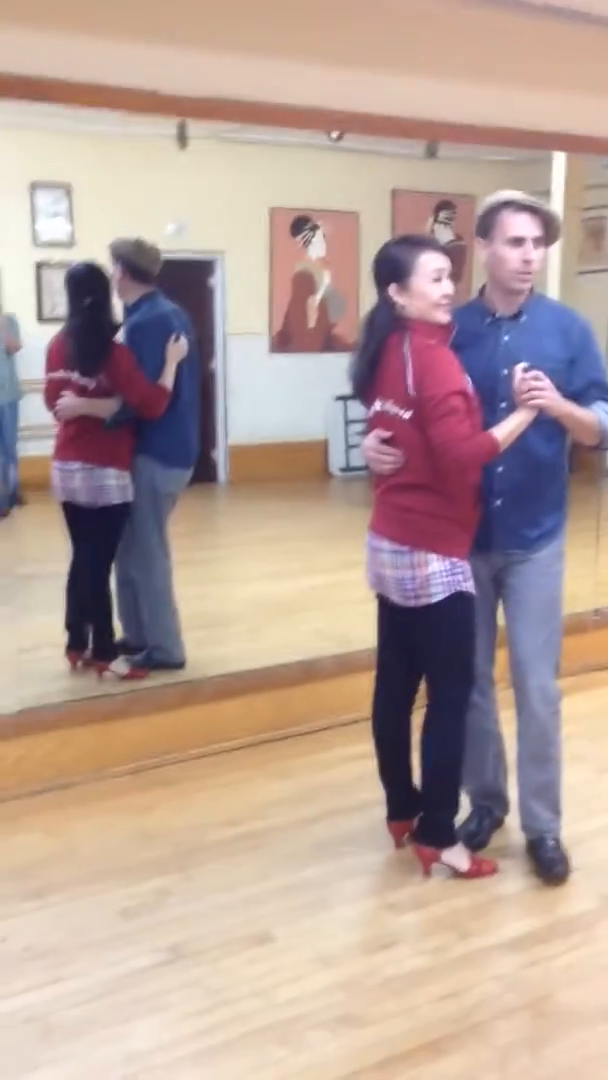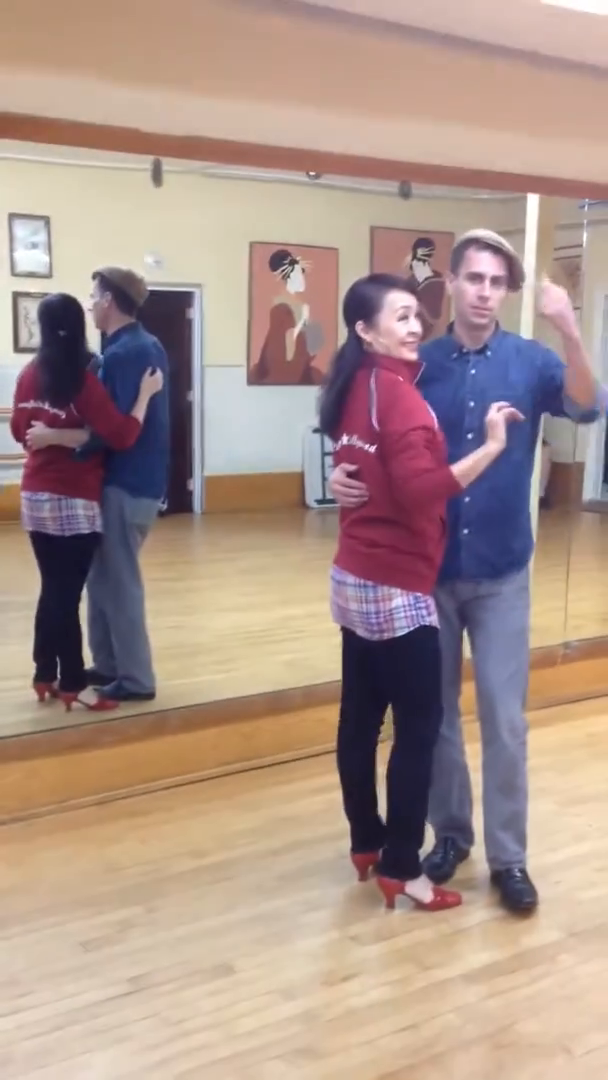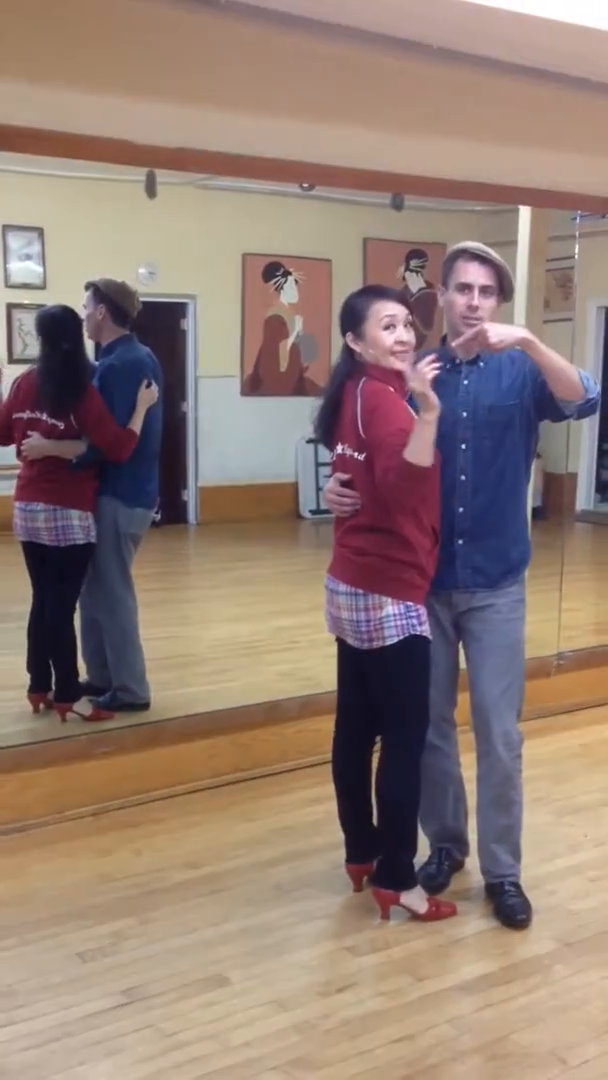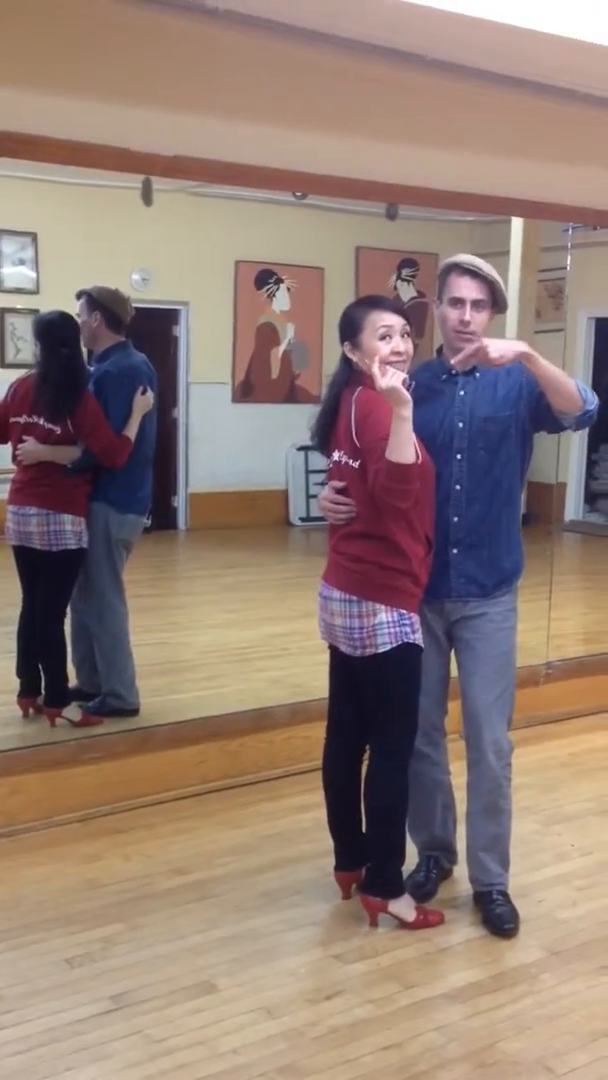
dt=0.5s
person 1, frame 1
right shoulder: (447, 330)
right wrist: (378, 442)
left hip: (535, 538)
left knee: (536, 685)
right knee: (468, 680)
left ankle: (542, 824)
right ankle: (485, 801)
person 1, frame 2
left shoulder: (531, 360)
right shoulder: (417, 365)
left elbow: (585, 408)
left wrist: (569, 334)
right wrist: (345, 478)
left hip: (501, 571)
left knee: (504, 719)
right knee: (434, 713)
left ankle: (509, 856)
right ankle: (450, 832)
person 1, frame 3
left shoulder: (521, 372)
left elbow: (581, 400)
left wrist: (525, 340)
right wrist: (342, 488)
left hip: (496, 582)
right hip: (422, 579)
left knee: (499, 732)
right knee: (428, 724)
left ankle: (503, 868)
right ankle: (445, 843)
person 1, frame 4
left shoulder: (517, 386)
right shoulder: (408, 387)
left elbow: (580, 412)
left wrist: (525, 355)
right wrist: (336, 496)
left hip: (488, 592)
right hip: (415, 589)
left knee: (490, 741)
right knee: (420, 732)
left ankle: (490, 877)
right ankle: (433, 851)
person 2, frame 1
left shoulder: (385, 353)
right shoulder: (432, 356)
right elbow: (461, 454)
right wrist: (524, 413)
left hip: (390, 544)
right hip: (432, 553)
left knee: (396, 683)
right knee: (450, 694)
left ankle: (401, 810)
right ankle: (436, 835)
person 2, frame 2
left shoulder: (354, 387)
right shoulder: (397, 392)
right elbow: (420, 489)
right wrist: (491, 447)
left hip: (355, 577)
right hip: (395, 585)
left knee: (361, 717)
right knee: (419, 726)
left ankle: (366, 843)
right ankle: (400, 867)
person 2, frame 3
left shoulder: (353, 394)
right shoulder: (383, 398)
right elbow: (404, 488)
right wrist: (426, 412)
left hip: (352, 585)
right hip: (388, 592)
left knee: (357, 727)
right knee: (404, 738)
left ankle: (361, 853)
right ankle: (395, 879)
person 2, frame 4
left shoulder: (351, 403)
right shoulder: (375, 407)
right elbow: (397, 493)
right wrist: (402, 410)
left hip: (345, 593)
right hip: (381, 601)
left knee: (347, 735)
right knee: (393, 747)
left ankle: (349, 861)
right ankle: (383, 886)
person 3, frame 1
left shoulder: (145, 322)
right shoulder: (168, 312)
left wrist: (83, 406)
right wrist: (93, 402)
left hip: (155, 451)
right hip: (170, 445)
left knee: (146, 550)
right knee: (136, 545)
left ankle: (164, 648)
right ankle: (139, 634)
person 3, frame 2
left shoulder: (124, 353)
right shoulder: (143, 345)
left wrist: (54, 436)
left hip: (127, 482)
right hip: (136, 477)
left knee: (118, 581)
right knee: (105, 577)
left ankle: (135, 679)
right ankle: (108, 665)
person 3, frame 3
left shoulder: (121, 365)
right shoulder: (133, 358)
left wrist: (49, 447)
left hip: (120, 494)
right hip: (121, 489)
left knee: (111, 593)
right knee: (96, 589)
left ankle: (130, 689)
right ankle: (102, 677)
person 3, frame 4
left shoulder: (118, 370)
right shoulder: (124, 365)
left wrist: (44, 452)
left hip: (113, 499)
right hip: (111, 494)
left knee: (102, 598)
right knee: (87, 593)
left ankle: (119, 695)
right ankle: (91, 682)
person 4, frame 1
left shoulder: (58, 346)
right shoulder: (111, 352)
right elbow: (152, 405)
right wrist: (172, 361)
left hip: (66, 468)
right hip: (105, 473)
left knee: (82, 560)
right knee: (99, 565)
left ankle: (76, 644)
right ankle: (103, 653)
person 4, frame 2
left shoulder: (30, 374)
right shoulder: (83, 381)
right elbow: (122, 436)
right wrist: (146, 394)
left hip: (35, 497)
right hip: (74, 502)
left knee: (51, 590)
right knee: (68, 594)
left ankle: (45, 675)
right ankle: (72, 683)
person 4, frame 3
right shoulder: (81, 392)
right elbow: (119, 448)
right wrist: (142, 407)
right hip: (69, 513)
left knee: (42, 601)
right knee: (62, 606)
left ankle: (40, 687)
right ankle: (67, 695)
person 4, frame 4
right shoulder: (79, 398)
right elbow: (114, 455)
right wrist: (138, 413)
right hip: (61, 519)
right knee: (52, 611)
right ankle: (56, 700)
